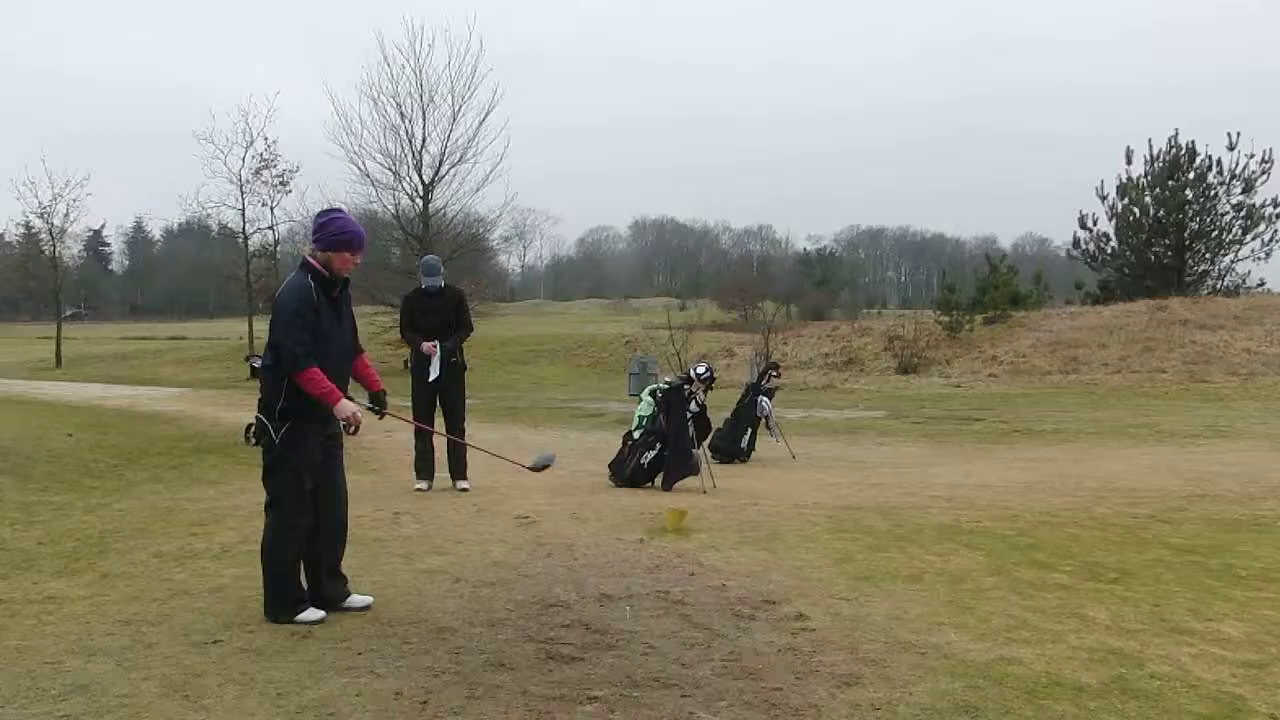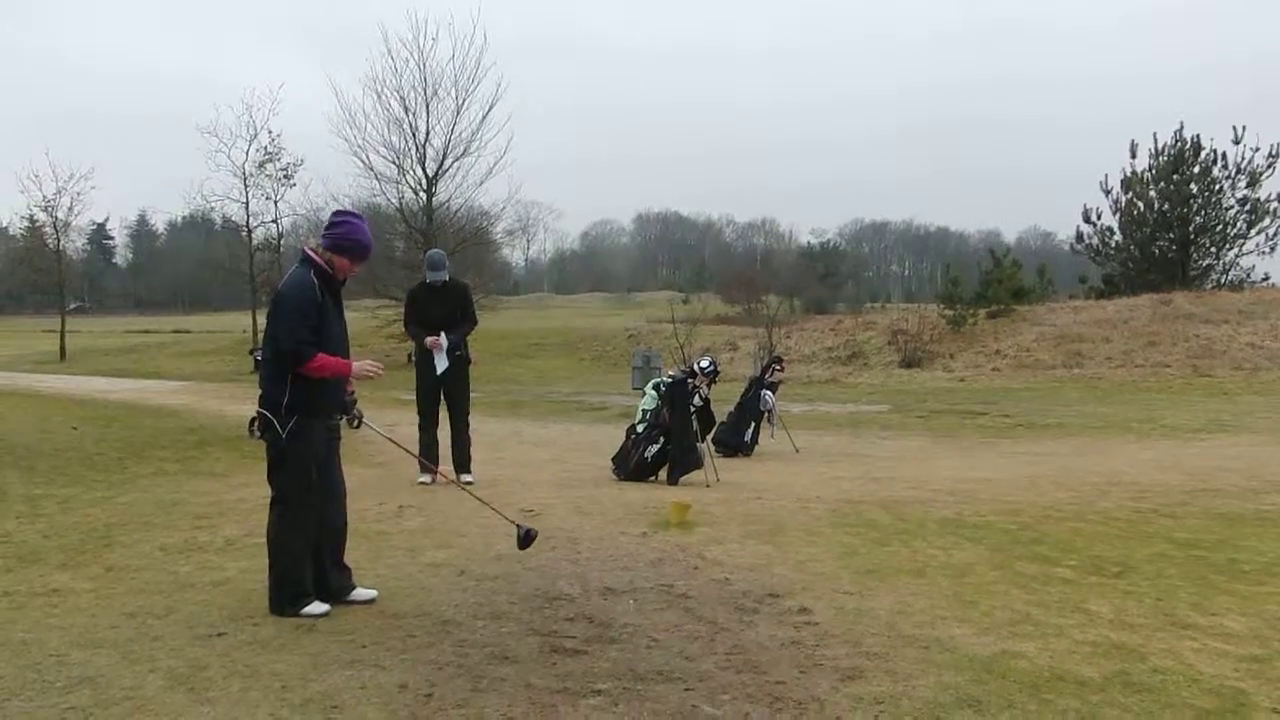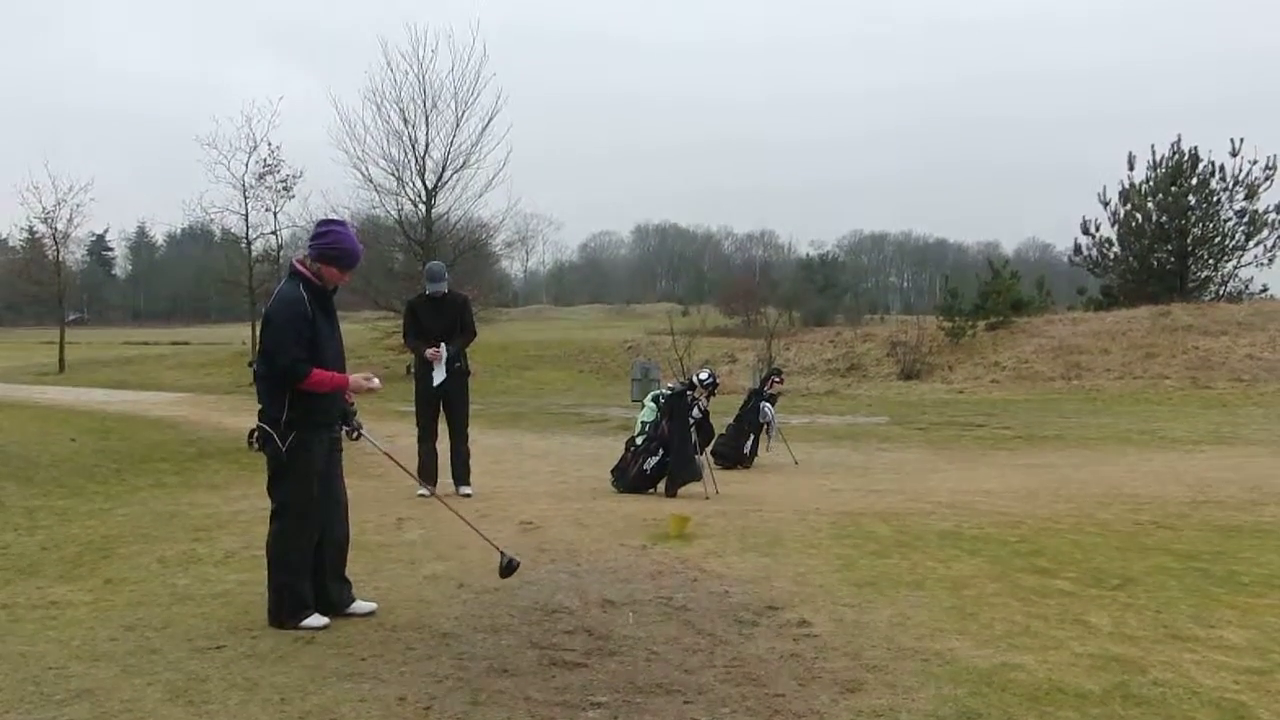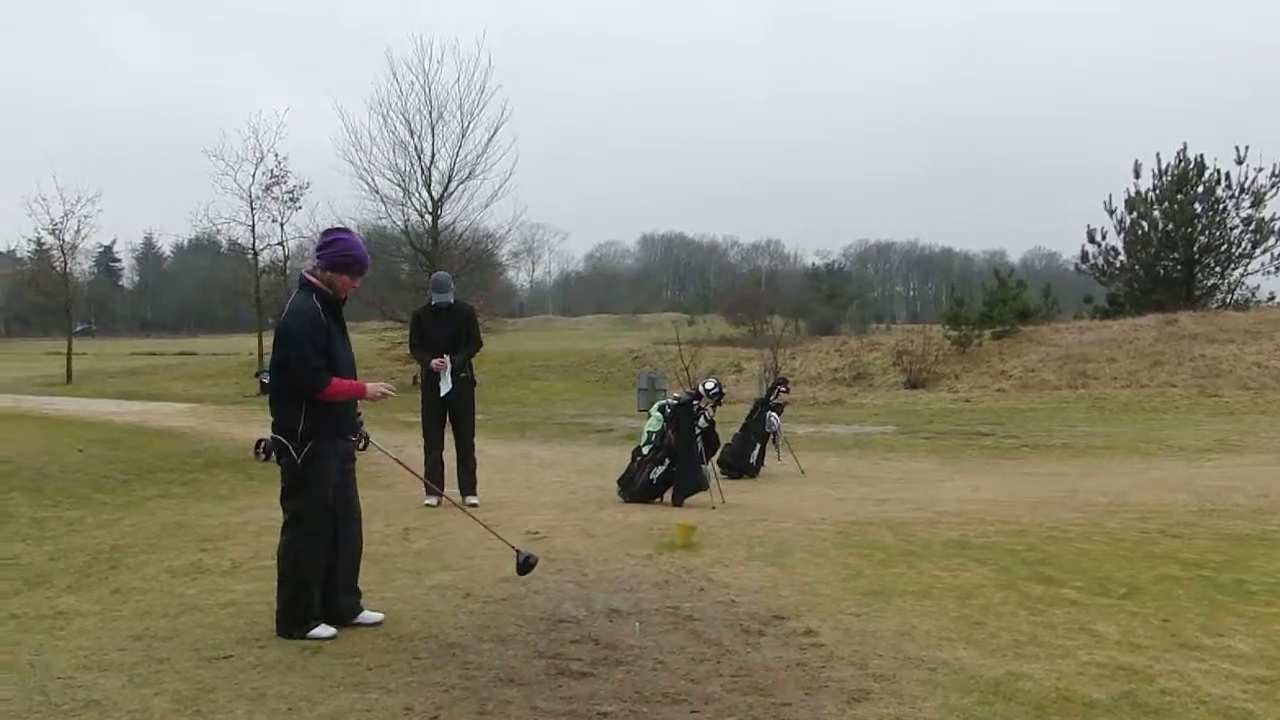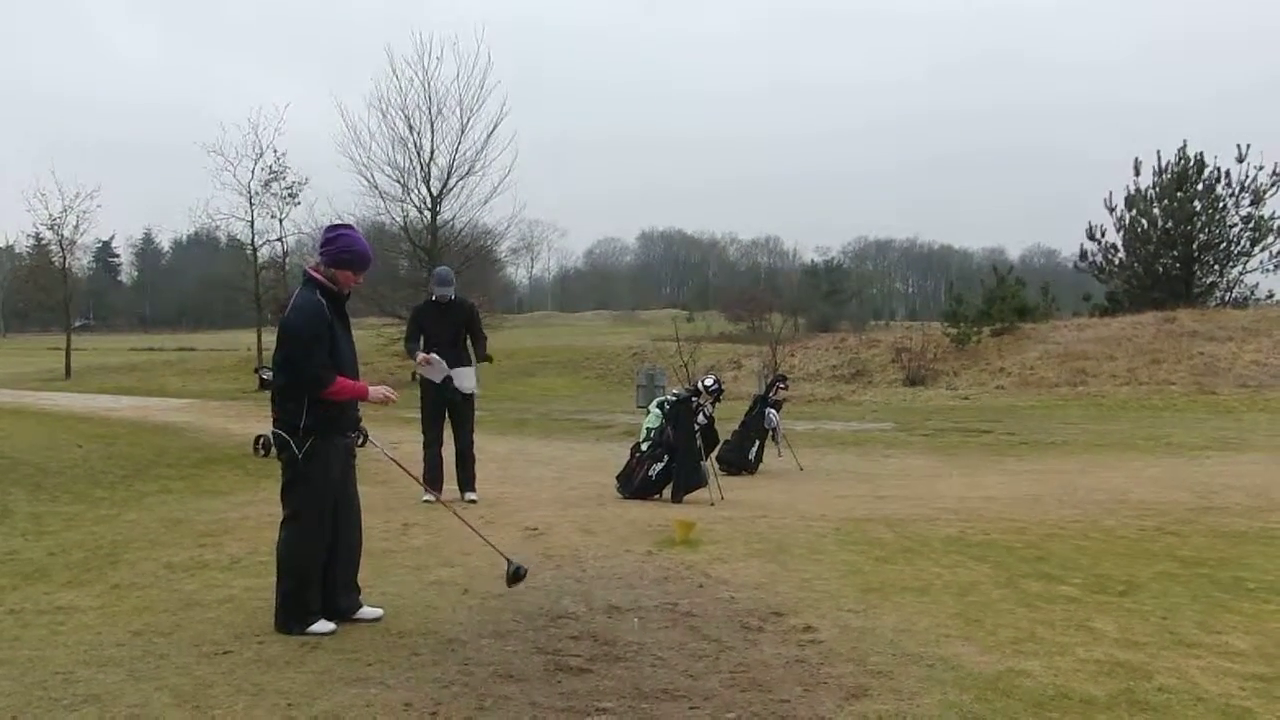
dt=0.7s
person 1, frame 1
left shoulder: (338, 290)
right shoulder: (298, 292)
left elbow: (350, 350)
right elbow: (296, 361)
left wrist: (374, 388)
right wrist: (336, 401)
left hip: (324, 419)
right hip: (290, 420)
left knee: (331, 508)
right knee: (290, 513)
left ankle: (329, 589)
right ankle: (284, 602)
person 1, frame 2
left shoulder: (327, 283)
right shoulder: (299, 287)
right elbow: (298, 355)
left wrist: (342, 391)
right wrist: (348, 370)
left hip: (320, 412)
right hip: (292, 415)
left knee: (330, 500)
right knee: (295, 505)
left ankle: (332, 582)
right ankle: (290, 595)
person 1, frame 3
left shoulder: (320, 295)
right shoulder: (290, 302)
right elbow: (293, 371)
left wrist: (342, 400)
right wrist: (345, 383)
left hip: (322, 425)
right hip: (293, 429)
left knee: (332, 514)
right knee: (296, 518)
left ankle: (333, 595)
right ankle: (289, 608)
person 1, frame 4
left shoulder: (328, 306)
right shoulder: (302, 313)
right elbow: (311, 381)
left wrist: (351, 412)
right wrist: (362, 390)
left hip: (333, 436)
right hip: (306, 440)
left knee: (345, 524)
right knee: (307, 528)
left ankle: (342, 605)
right ankle: (297, 618)
person 1, frame 5
left shoulder: (330, 302)
right shoulder: (306, 308)
right elbow: (315, 379)
left wrist: (351, 415)
right wrist: (365, 392)
left hip: (334, 431)
right hip: (307, 435)
left knee: (344, 518)
right knee: (306, 524)
left ankle: (340, 601)
right ankle: (296, 614)
person 2, frame 1
left shoulder: (456, 295)
right shoulder: (411, 299)
left elbow: (466, 327)
right elbow: (405, 331)
left wrist: (448, 346)
right wrist: (420, 344)
left hip: (452, 363)
right hip: (422, 365)
left knee: (455, 422)
right knee: (422, 422)
left ankle: (459, 476)
right ankle: (424, 476)
person 2, frame 2
left shoulder: (461, 289)
right shoulder: (415, 293)
left elbow: (470, 321)
right elbow: (410, 325)
left wrist: (453, 339)
right wrist: (424, 339)
left hip: (456, 357)
right hip: (426, 359)
left knee: (460, 415)
right knee: (427, 416)
left ankle: (463, 469)
right ankle: (427, 469)
person 2, frame 3
left shoulder: (461, 301)
right shoulder: (414, 304)
left elbow: (470, 333)
right elbow: (409, 337)
left wrist: (451, 350)
right wrist: (424, 351)
left hip: (455, 369)
right hip: (425, 371)
left knee: (459, 427)
right knee: (426, 429)
left ankle: (462, 481)
right ankle: (427, 481)
person 2, frame 4
left shoulder: (466, 311)
right shoulder: (420, 315)
left elbow: (476, 343)
right elbow: (415, 347)
left wrist: (456, 360)
right wrist: (429, 361)
left hip: (461, 379)
right hip: (431, 381)
left knee: (465, 438)
right knee: (432, 439)
left ankle: (469, 491)
right ankle: (433, 491)
person 2, frame 5
left shoulder: (466, 308)
right shoulder: (421, 310)
left elbow: (479, 337)
right elbow: (410, 340)
left wrist: (481, 354)
right wrist: (417, 354)
right hip: (431, 378)
left knee: (464, 435)
right knee: (431, 435)
left ankle: (468, 487)
right ankle: (432, 487)
